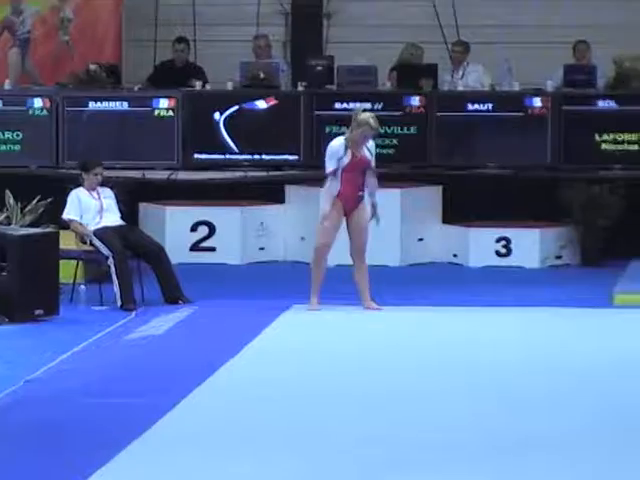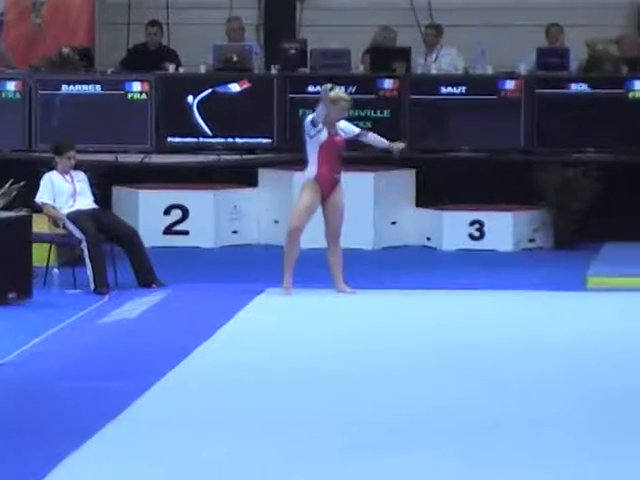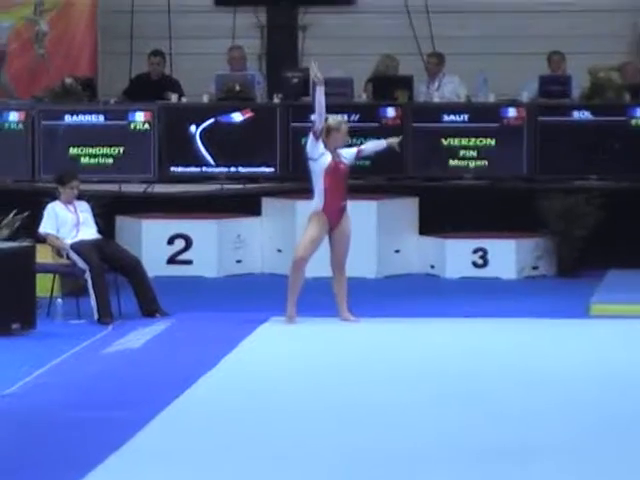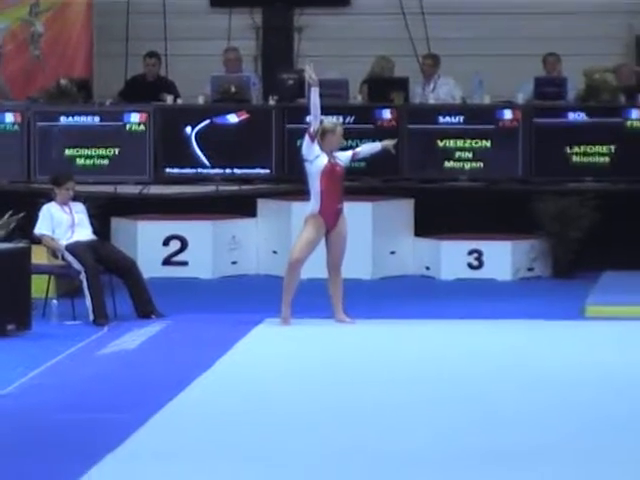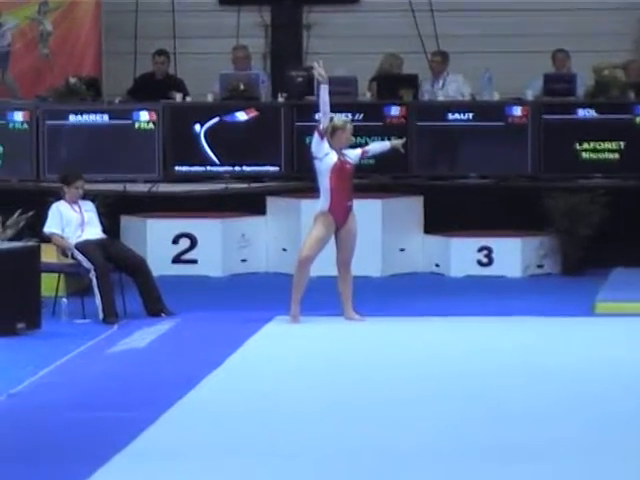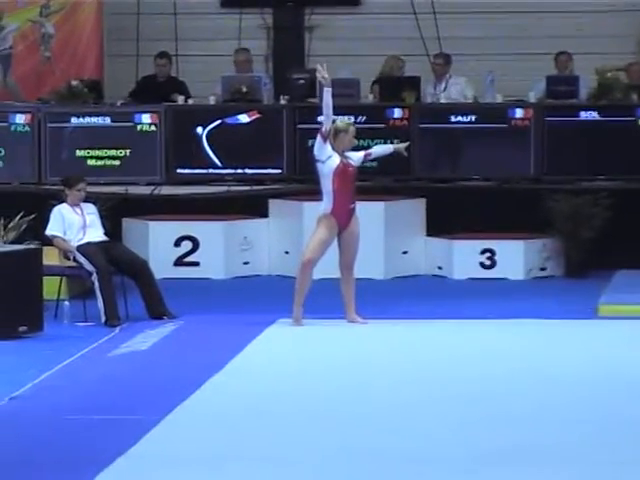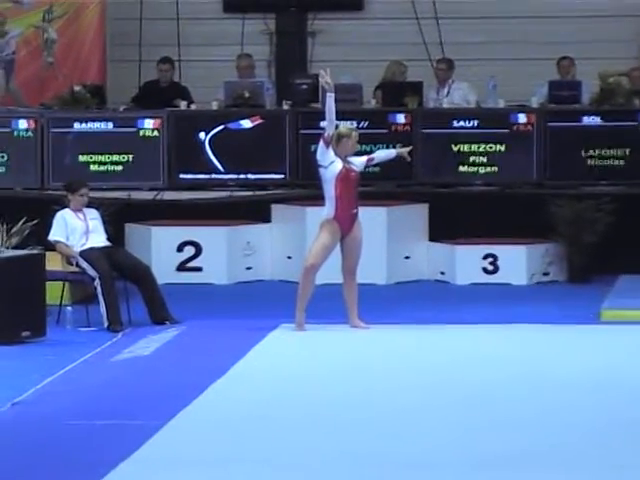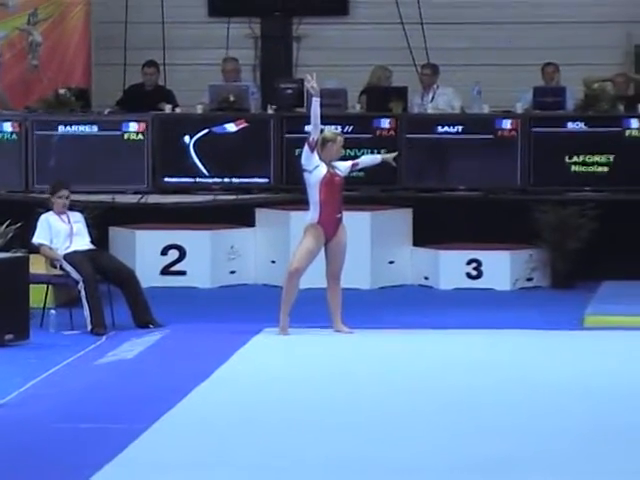
dt=0.3s
person 1, frame 1
left shoulder: (369, 146)
right shoulder: (337, 145)
right elbow: (331, 178)
left wrist: (373, 203)
right wrist: (325, 207)
left hip: (358, 203)
right hip: (337, 201)
left knee: (359, 254)
right knee: (321, 248)
left ankle: (367, 299)
right ankle: (314, 297)
person 1, frame 2
left shoulder: (342, 126)
right shoulder: (313, 124)
left elbow: (366, 135)
right elbow: (318, 118)
left wrist: (390, 145)
right wrist: (324, 107)
left hip: (334, 186)
right hip: (314, 183)
left knee: (334, 237)
right knee: (294, 228)
left ankle: (340, 283)
right ankle: (288, 281)
person 1, frame 3
left shoulder: (344, 155)
right shoulder: (316, 150)
left elbow: (367, 147)
right elbow: (319, 117)
left wrist: (388, 142)
right wrist: (319, 85)
left hip: (341, 216)
right hip: (321, 214)
left knee: (339, 265)
right knee: (299, 258)
left ankle: (343, 311)
right ankle: (290, 309)
person 1, frame 4
left shoulder: (339, 158)
right shoulder: (311, 152)
left elbow: (361, 150)
right elbow: (315, 119)
left wrist: (383, 145)
right wrist: (314, 87)
left hip: (338, 218)
right hip: (317, 217)
left knee: (335, 267)
right knee: (295, 260)
left ankle: (339, 313)
right ankle: (285, 311)
person 1, frame 5
left shoulder: (349, 155)
right shoulder: (321, 149)
left elbow: (371, 148)
right elbow: (324, 117)
left wrist: (392, 144)
right wrist: (324, 84)
left hip: (347, 215)
right hip: (327, 215)
left knee: (345, 265)
right knee: (305, 257)
left ankle: (349, 310)
right ankle: (294, 309)
person 1, frame 6
left shoulder: (352, 157)
right shoulder: (324, 152)
left elbow: (373, 151)
right elbow: (327, 119)
left wrist: (395, 147)
right wrist: (327, 86)
left hip: (350, 217)
right hip: (330, 217)
left knee: (347, 267)
right knee: (308, 260)
left ankle: (351, 313)
right ankle: (297, 311)
person 1, frame 7
left shoulder: (354, 162)
right shoulder: (326, 157)
left elbow: (376, 156)
right elbow: (330, 124)
left wrist: (398, 151)
right wrist: (330, 92)
left hip: (353, 223)
right hip: (333, 222)
left knee: (350, 272)
right knee: (310, 265)
left ankle: (354, 318)
right ankle: (299, 316)
person 1, frame 8
left shoulder: (339, 167)
right shoulder: (311, 162)
left elbow: (361, 161)
right elbow: (315, 129)
left wrist: (383, 157)
right wrist: (316, 97)
left hip: (337, 228)
right hip: (317, 227)
left knee: (334, 277)
right knee: (294, 270)
left ankle: (337, 323)
right ankle: (283, 321)
person 2, frame 1
left shoulder: (108, 192)
right shoulder: (76, 194)
right elbow: (73, 224)
right wrist: (89, 235)
left hip: (121, 227)
right hip: (99, 231)
left knee: (156, 249)
right knee: (119, 252)
left ankle: (174, 295)
right ankle: (126, 300)
person 2, frame 2
left shoulder: (81, 175)
right shoulder: (49, 178)
right elbow: (46, 207)
right wrist: (63, 218)
left hip: (94, 211)
right hip: (73, 214)
left knee: (129, 233)
right knee: (92, 236)
left ankle: (147, 278)
right ankle: (99, 284)
person 2, frame 3
left shoulder: (84, 205)
right shoulder: (53, 208)
right elbow: (50, 238)
left wrist: (98, 239)
right wrist: (66, 248)
left hip: (97, 241)
right hip: (76, 245)
left knee: (132, 262)
right knee: (95, 266)
left ankle: (151, 308)
right ankle: (103, 314)
person 2, frame 4
left shoulder: (79, 206)
right shoulder: (48, 209)
right elbow: (45, 239)
left wrist: (95, 240)
right wrist: (62, 249)
left hip: (93, 242)
right hip: (72, 245)
left knee: (128, 264)
right knee: (91, 267)
left ankle: (146, 309)
right ankle: (98, 315)
person 2, frame 5
left shoulder: (89, 205)
right shoulder: (57, 208)
right elbow: (55, 237)
left wrist: (104, 239)
right wrist: (72, 248)
left hip: (102, 240)
right hip: (81, 244)
left knee: (138, 262)
right knee: (100, 266)
left ankle: (156, 307)
right ankle: (108, 313)
person 2, frame 6
left shoulder: (91, 207)
right shoulder: (59, 210)
right elbow: (56, 240)
right wrist: (74, 251)
left hip: (104, 242)
right hip: (83, 246)
left knee: (140, 264)
right knee: (102, 268)
left ankle: (158, 310)
right ankle: (110, 316)
person 2, frame 7
left shoulder: (93, 213)
right shoulder: (62, 216)
right elbow: (59, 245)
left wrist: (109, 246)
right wrist: (77, 256)
left hip: (107, 248)
right hip: (86, 252)
left knee: (142, 270)
right knee: (105, 273)
left ankle: (160, 315)
right ankle: (113, 321)
person 2, frame 8
left shoulder: (78, 216)
right shoulder: (46, 219)
right elbow: (43, 249)
right wrist: (61, 259)
left hip: (91, 251)
right hip: (70, 255)
left knee: (127, 273)
right knee: (88, 277)
left ankle: (144, 318)
right ankle: (96, 324)
